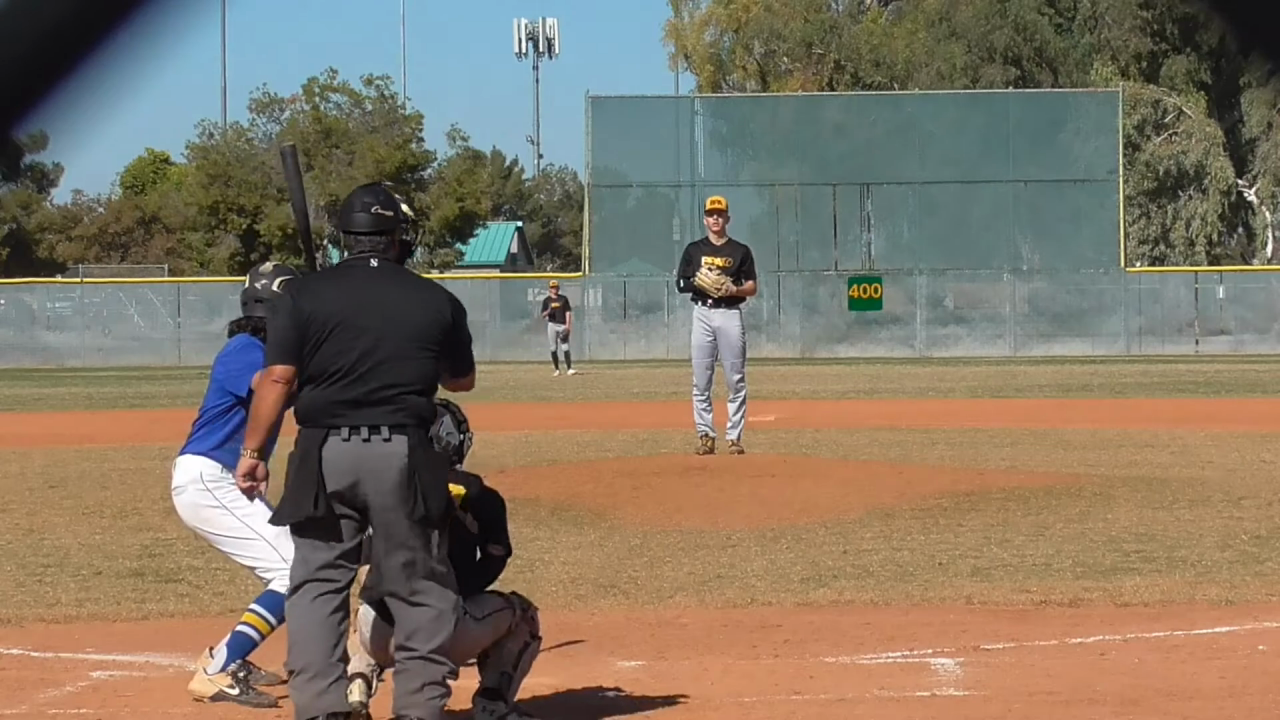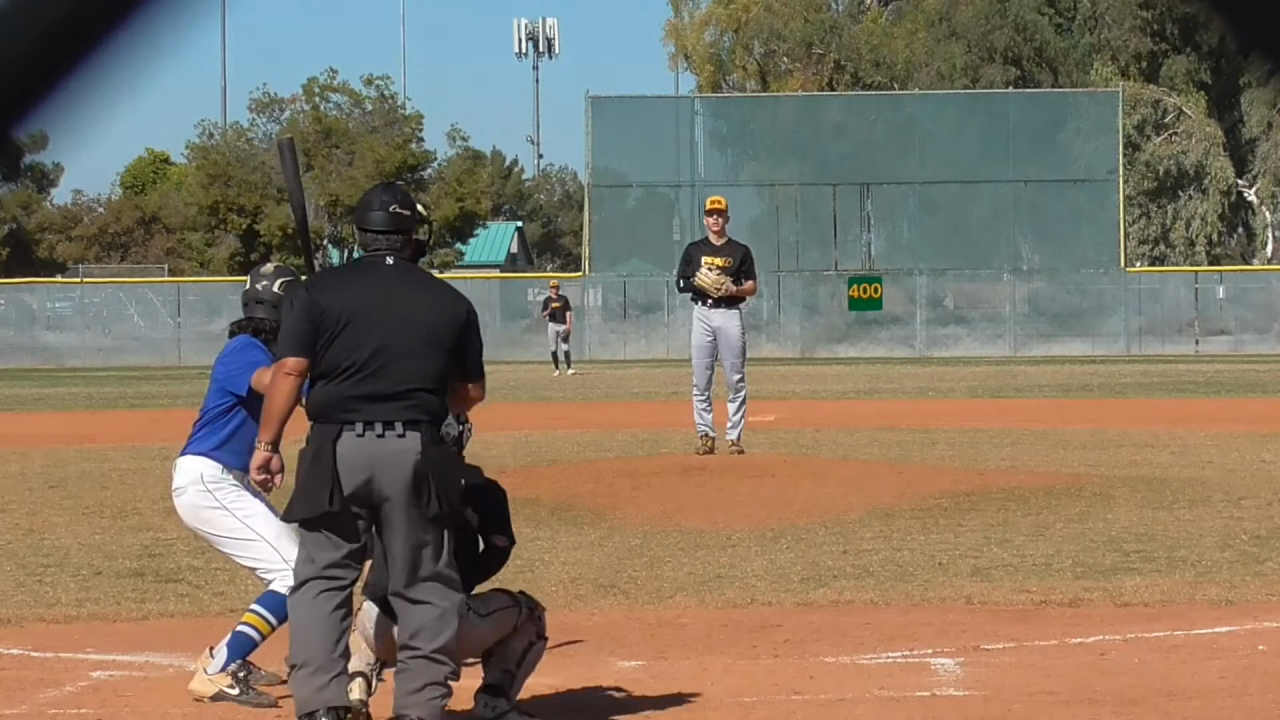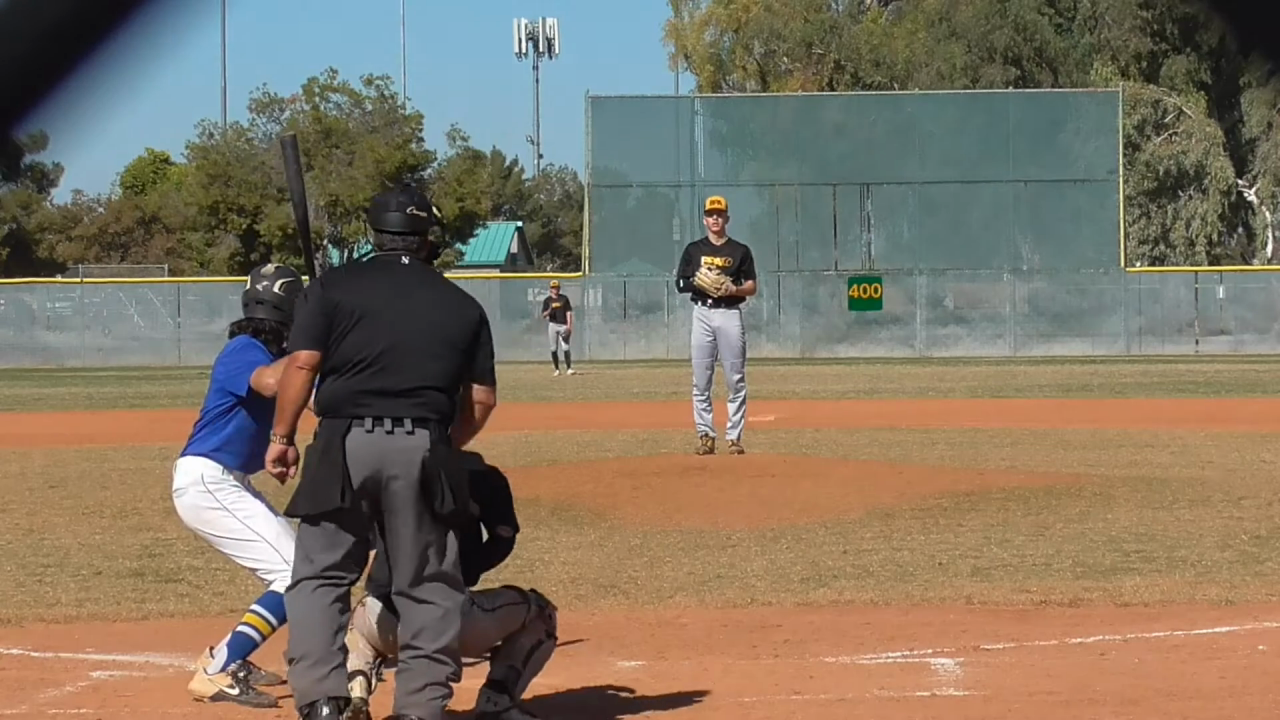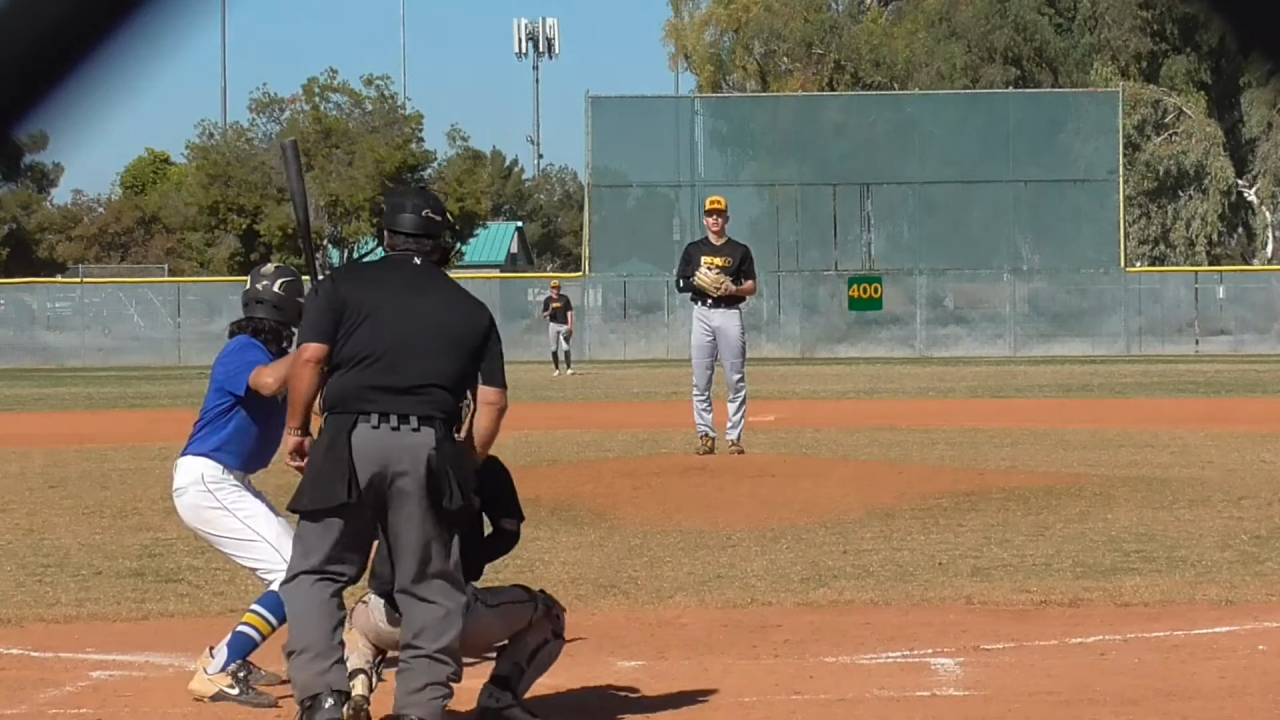
dt=0.1s
person 1, frame 1
left shoulder: (306, 293)
right shoulder: (439, 300)
left elbow: (278, 378)
right elbow: (461, 382)
left wrist: (252, 451)
left hip: (324, 453)
right hip: (403, 454)
left knee: (316, 586)
right knee: (419, 588)
person 1, frame 2
left shoulder: (319, 289)
right shoulder: (451, 301)
left elbow: (290, 370)
right elbow: (472, 392)
left wrist: (266, 444)
left hip: (336, 450)
right hip: (415, 452)
left knee: (320, 583)
right knee: (425, 587)
person 1, frame 3
left shoulder: (333, 285)
right shoulder: (463, 306)
left elbow: (301, 365)
right elbow: (482, 399)
left wrist: (282, 436)
left hip: (344, 444)
right hip: (422, 448)
left knee: (317, 578)
right knee: (428, 586)
person 1, frame 4
left shoulder: (343, 283)
right shoulder: (472, 309)
left elbow: (310, 359)
right elbow: (493, 401)
left wrist: (295, 429)
right wrist: (465, 464)
left hip: (349, 441)
right hip: (429, 447)
left knee: (313, 573)
right knee: (430, 585)
person 2, frame 1
left shoulder: (266, 354)
right shoulder: (245, 349)
left hip: (224, 482)
right hip: (206, 482)
left knee: (292, 565)
right knee: (297, 573)
left ankle: (229, 657)
right ankle: (216, 673)
person 2, frame 2
left shoulder: (270, 355)
right shoulder: (245, 350)
right elbow: (272, 385)
left hip: (226, 482)
right hip: (207, 481)
left knee: (293, 566)
right knee: (297, 574)
left ankle: (230, 658)
right ankle: (216, 672)
person 2, frame 3
left shoulder: (270, 356)
right shoulder: (245, 350)
right elbow: (271, 384)
left hip: (225, 483)
right hip: (207, 483)
left knee: (296, 567)
right knee: (298, 576)
left ankle: (230, 658)
right ankle: (215, 674)
person 2, frame 4
left shoulder: (271, 356)
right shoulder: (244, 349)
right elbow: (270, 383)
left hip: (225, 482)
right hip: (207, 482)
left knee: (294, 568)
left ankle: (230, 658)
right ankle: (215, 673)
person 3, frame 1
right shoulder: (480, 495)
left elbow: (369, 575)
right elbow: (494, 562)
left hip: (382, 636)
right hip: (449, 635)
left knee: (364, 620)
right knee: (522, 614)
person 3, frame 2
right shoulder: (481, 487)
left elbow: (369, 557)
right elbow: (498, 550)
left hip: (384, 632)
left knee: (365, 620)
right knee: (529, 614)
left ankle: (355, 693)
person 3, frame 3
right shoulder: (480, 472)
right elbow: (503, 539)
left hip: (385, 623)
left knee: (362, 623)
right knee: (540, 614)
left ankle: (355, 693)
person 3, frame 4
right shoulder: (483, 466)
right elbow: (508, 532)
left hip: (388, 619)
left knee: (360, 617)
right knee: (548, 615)
left ankle: (355, 692)
person 4, frame 1
left shoulder: (740, 250)
right shoulder: (693, 249)
left elbow: (752, 287)
right elbow: (681, 284)
left wrist: (733, 289)
right wrist: (699, 282)
left hip: (730, 314)
right hip: (702, 314)
left knee: (736, 380)
right knee: (701, 381)
left ankle: (734, 437)
right ankle: (706, 436)
person 4, frame 2
left shoulder: (740, 251)
right shoulder: (693, 249)
left elbow: (752, 287)
right elbow: (680, 284)
left wrist: (733, 289)
right wrist: (698, 282)
left hip: (730, 315)
right hip: (702, 314)
left knee: (736, 381)
right knee: (701, 381)
left ankle: (734, 437)
right ankle: (705, 435)
person 4, frame 3
left shoulder: (740, 250)
right shoulder: (693, 250)
left elbow: (752, 287)
right elbow: (680, 284)
left wrist: (733, 289)
right wrist: (698, 282)
left hip: (730, 315)
right hip: (702, 314)
left knee: (736, 380)
right knee: (701, 381)
left ankle: (734, 437)
right ankle: (705, 436)
person 4, frame 4
left shoulder: (740, 250)
right shoulder: (693, 249)
left elbow: (752, 287)
right elbow: (680, 284)
left wrist: (733, 288)
right wrist: (698, 282)
left hip: (730, 315)
right hip: (702, 314)
left knee: (735, 380)
right knee: (701, 381)
left ankle: (734, 437)
right ankle: (705, 435)
